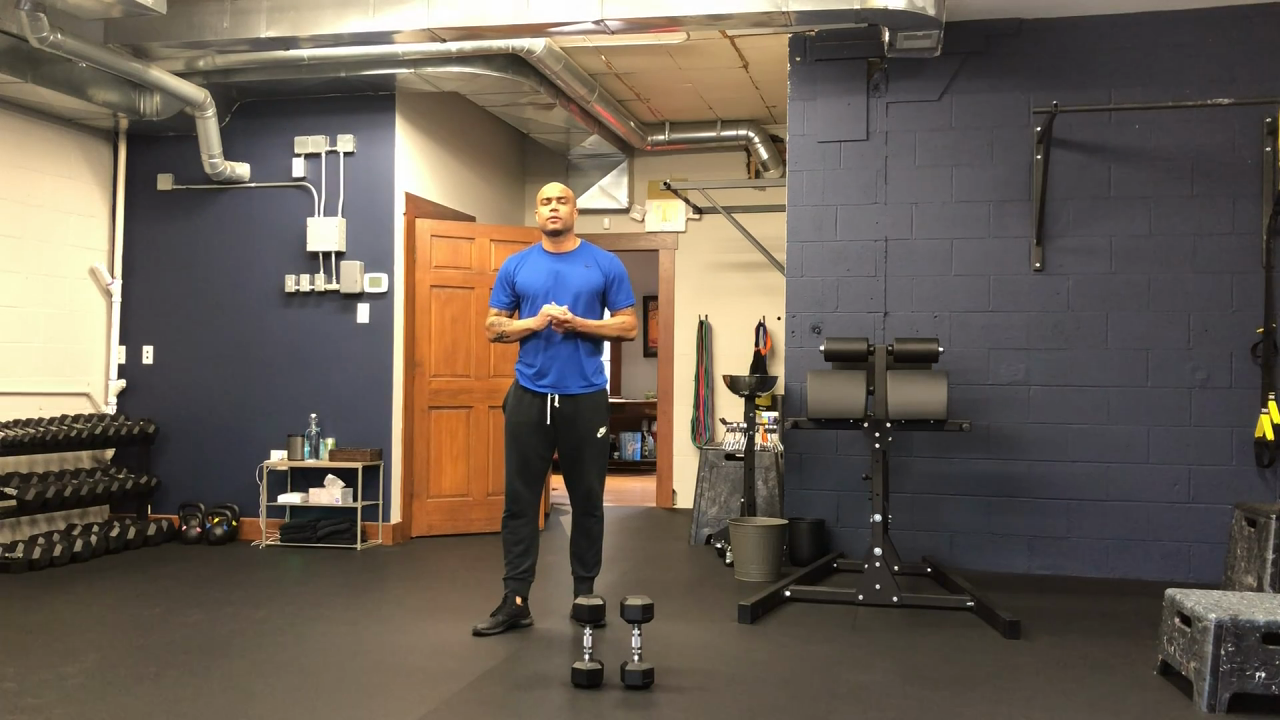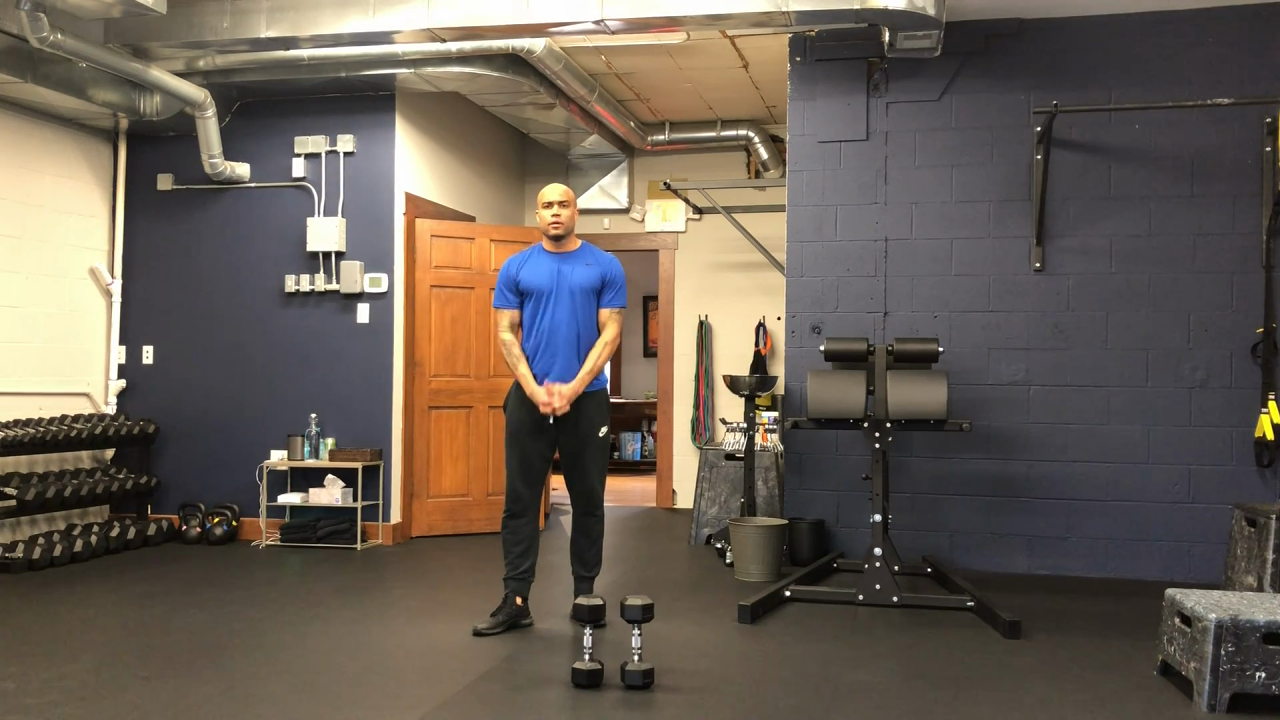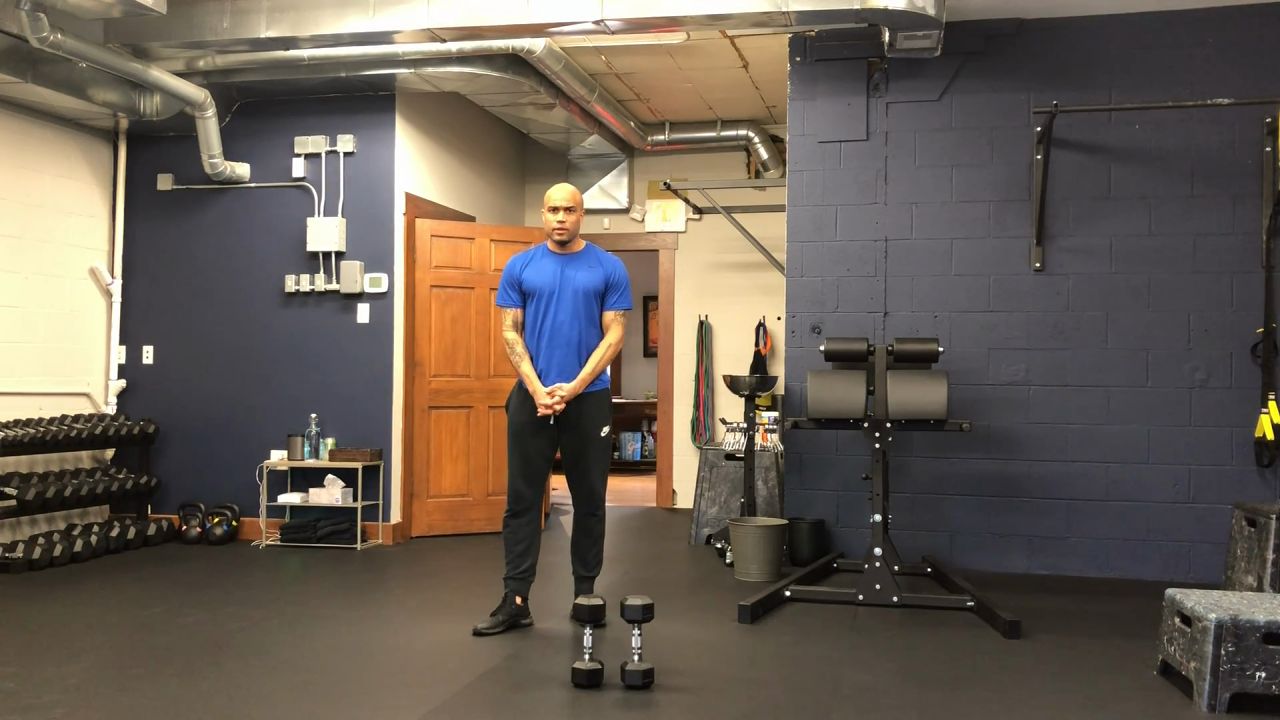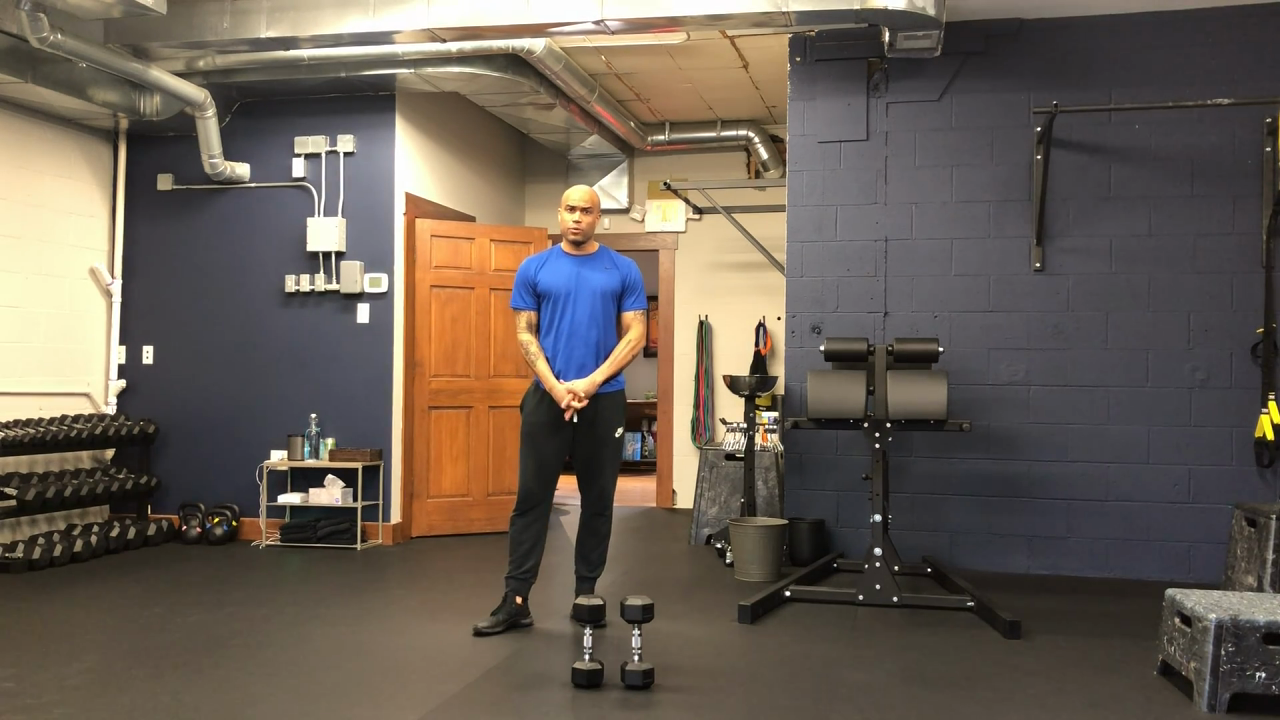
dt=0.7s
person 1, frame 1
left shoulder: (605, 264)
right shoulder: (515, 266)
left elbow: (628, 327)
right elbow: (493, 328)
left wrist: (577, 324)
right wrist: (535, 322)
left hip: (586, 398)
right hip: (529, 396)
left knee: (587, 502)
right knee: (520, 500)
left ankle: (585, 595)
right ankle: (515, 600)
person 1, frame 2
left shoulder: (605, 265)
right shoulder: (516, 267)
left elbow: (611, 333)
right elbow: (506, 334)
left wrist: (572, 389)
right wrist: (535, 390)
left hip: (586, 399)
right hip: (528, 400)
left knee: (588, 501)
right knee: (520, 501)
left ankle: (585, 595)
right ankle: (516, 599)
person 1, frame 3
left shoulder: (609, 268)
right shoulder: (520, 267)
left elbow: (613, 336)
right elbow: (510, 333)
left wrist: (573, 388)
right wrist: (537, 389)
left hip: (589, 399)
right hip: (531, 398)
left knee: (589, 501)
right knee: (522, 500)
left ankle: (585, 594)
right ankle: (516, 599)
person 1, frame 4
left shoulder: (624, 270)
right shoulder: (534, 268)
left elbow: (635, 335)
right elbow: (525, 333)
left wrist: (592, 382)
right wrist: (555, 386)
left hip: (605, 399)
right hip: (546, 397)
left knee: (598, 501)
right knee: (531, 498)
left ankle: (586, 593)
right ankle: (516, 598)
